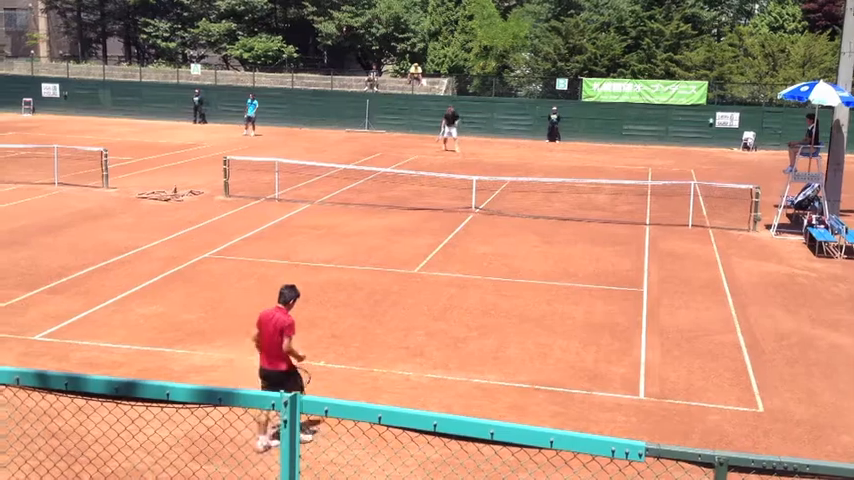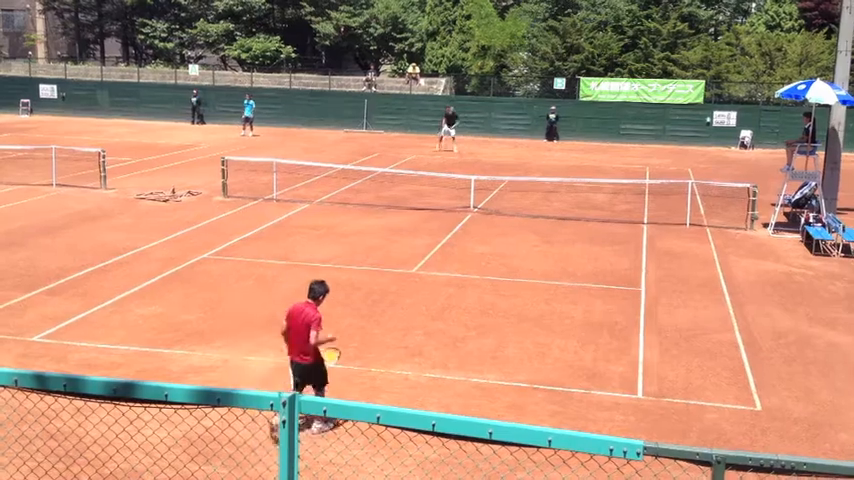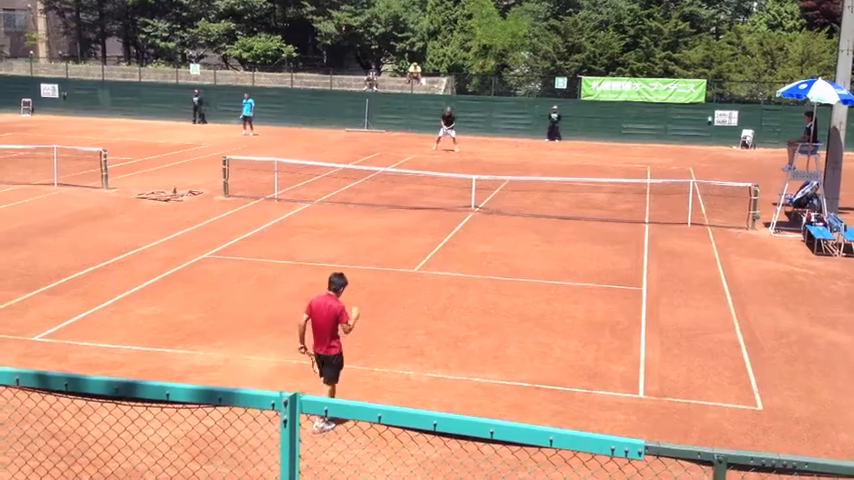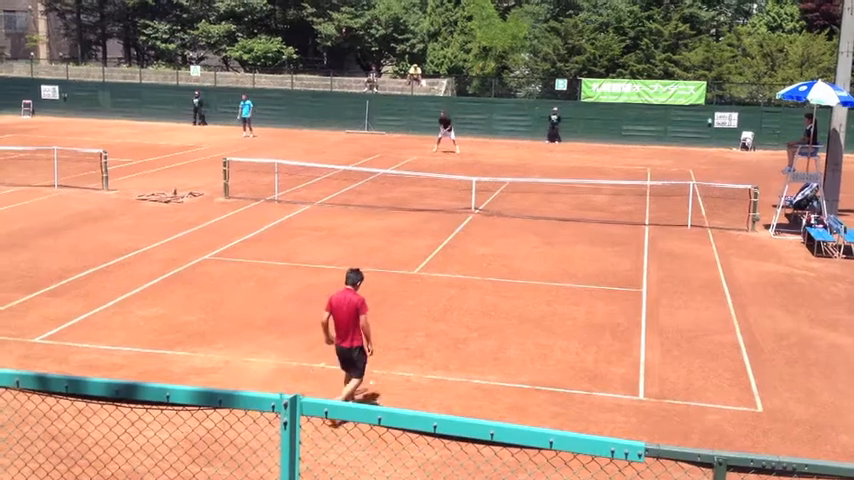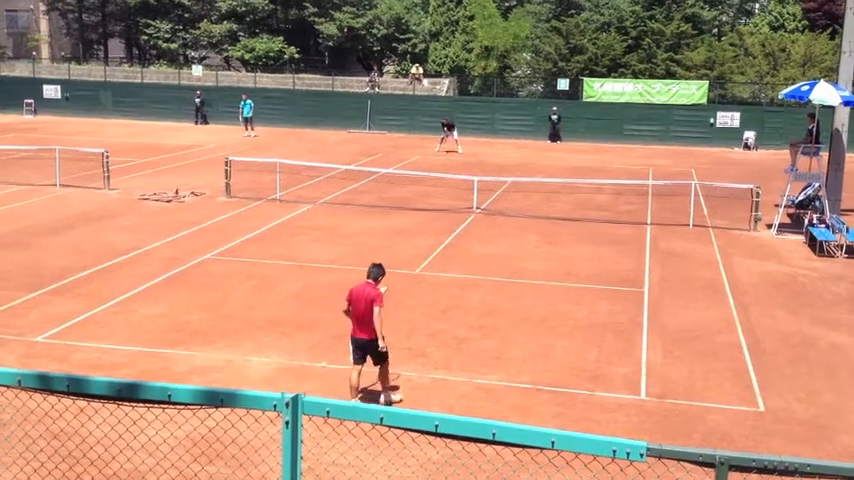
dt=0.3s
person 1, frame 1
left shoulder: (264, 314)
right shoulder: (287, 320)
left elbow: (256, 338)
right elbow: (286, 348)
right wrist: (298, 356)
left hip: (265, 367)
right hip: (283, 368)
left ankle: (262, 440)
right ankle: (298, 432)
person 1, frame 2
left shoulder: (294, 308)
right shoulder: (315, 315)
left elbow: (283, 331)
right elbow: (313, 341)
right wrist: (328, 339)
left hip: (295, 359)
right hip: (311, 362)
left knee: (295, 392)
right knee: (319, 391)
right ankle: (319, 423)
person 1, frame 3
left shoulder: (314, 301)
right shoulder: (339, 307)
left elbow: (302, 323)
right elbow: (346, 330)
left wrist: (301, 343)
right wrist: (355, 317)
left hip: (318, 351)
right hip: (333, 352)
left knee: (329, 379)
right knee: (328, 385)
right ankle: (320, 422)
person 1, frame 4
left shoulder: (334, 298)
right shoulder: (359, 300)
left elbow: (324, 321)
right elbow: (364, 325)
left wrist: (328, 336)
right wrist: (369, 343)
left hip: (340, 345)
right hip: (355, 346)
left knee: (349, 375)
right knee: (356, 379)
person 1, frame 5
left shoulder: (354, 289)
right shoulder: (376, 293)
left elbow: (346, 310)
right elbow: (376, 317)
right wrist: (381, 339)
left hip: (356, 337)
right hip: (371, 338)
left knee: (356, 368)
right knee: (383, 364)
left ankle: (353, 400)
right ankle: (386, 395)
